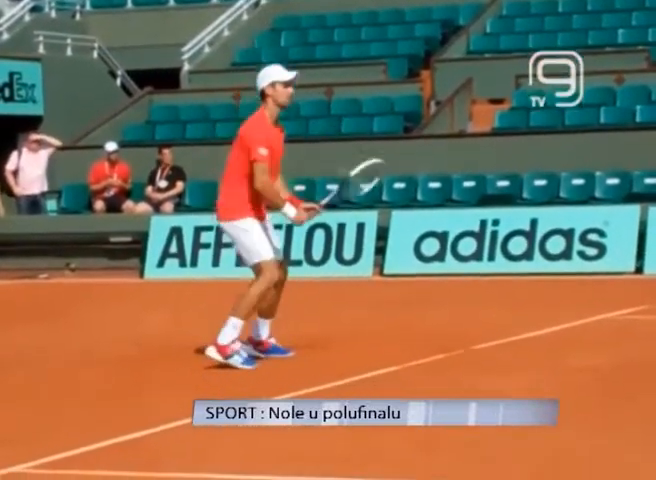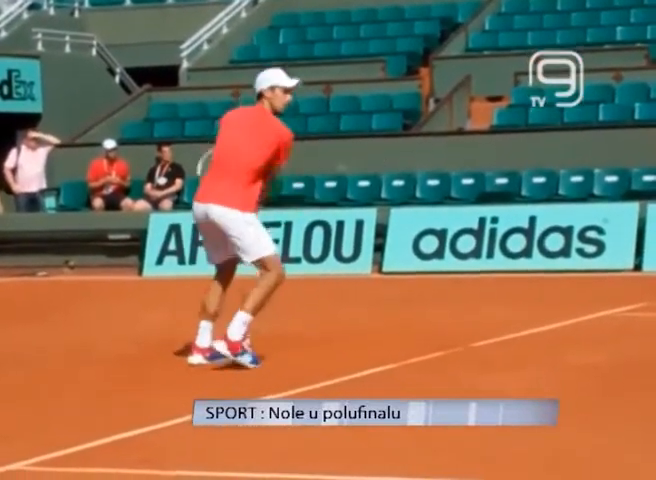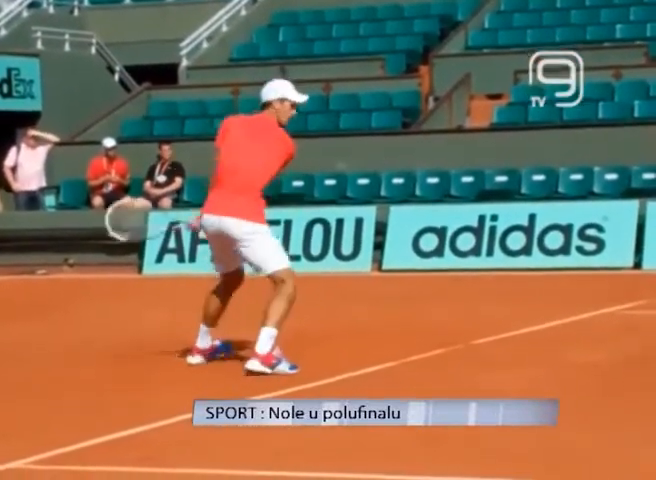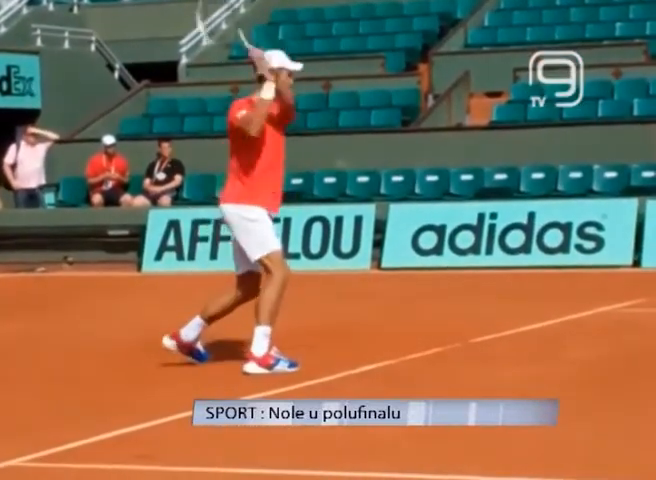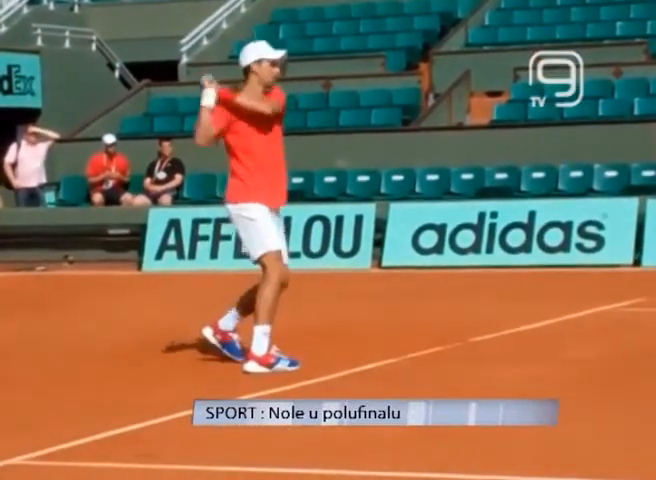
dt=0.3s
person 1, frame 1
left shoulder: (273, 130)
right shoulder: (259, 130)
left elbow: (273, 179)
right elbow: (260, 182)
left wrist: (297, 202)
right wrist: (289, 209)
left hip: (251, 213)
right hip: (239, 214)
left knee: (278, 272)
right knee: (270, 273)
left ankle: (260, 339)
right ankle: (225, 342)
person 1, frame 2
left shoulder: (230, 117)
right shoulder: (283, 134)
right elbow: (267, 176)
right wrist: (258, 198)
left hip: (203, 202)
right hip: (234, 207)
left knee: (224, 271)
right knee: (274, 271)
left ankle: (203, 345)
right ankle: (234, 337)
person 1, frame 3
left shoulder: (230, 124)
right shoulder: (286, 143)
left hip: (217, 214)
right hip: (244, 217)
left knee: (230, 280)
right knee: (287, 285)
left ankle: (203, 345)
right ankle: (264, 353)
person 1, frame 4
left shoulder: (279, 109)
right shoulder: (241, 107)
left elbow: (289, 103)
right elbow: (253, 130)
left wrist: (277, 83)
right wrist: (267, 89)
left hip: (258, 208)
right hip: (244, 207)
left knee: (248, 287)
right knee: (278, 273)
left ankle: (185, 337)
right ankle: (259, 354)
person 1, frame 5
left shoulder: (276, 95)
right shoulder: (222, 104)
left elbow: (265, 109)
right elbow: (201, 139)
left wrist: (230, 97)
right wrist: (209, 98)
left hip: (272, 204)
right hip: (247, 202)
left knee: (280, 278)
right knee: (274, 273)
left ankle: (223, 329)
right ankle: (261, 353)
